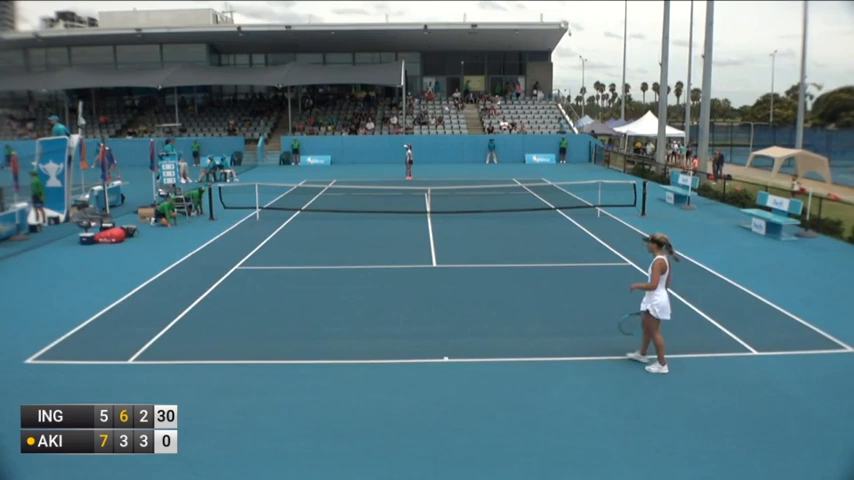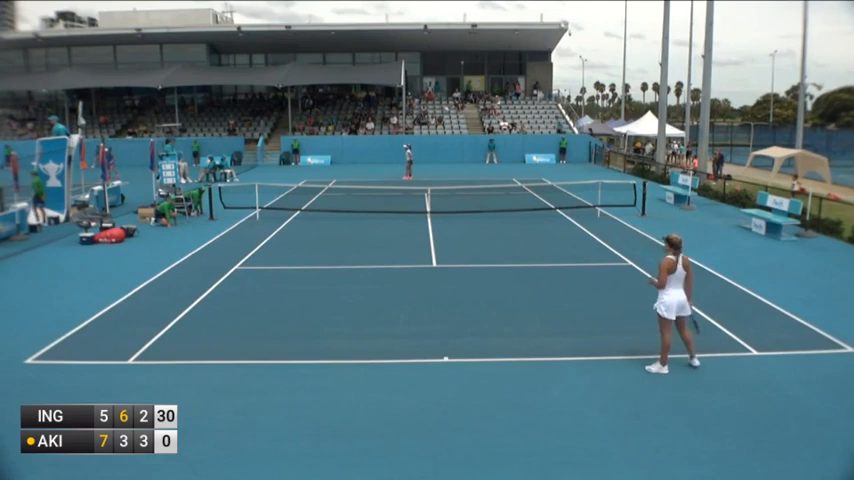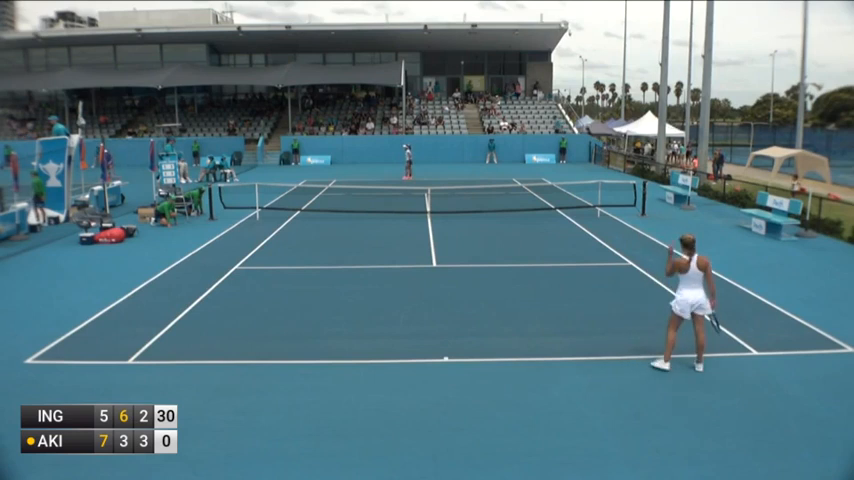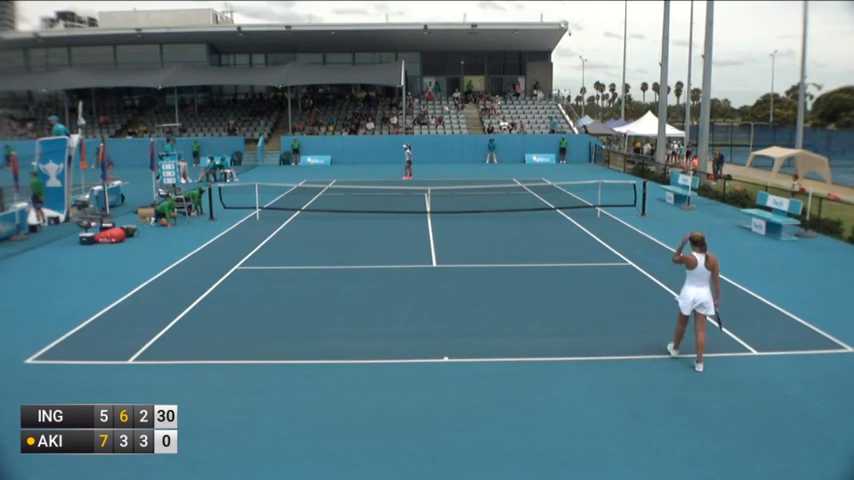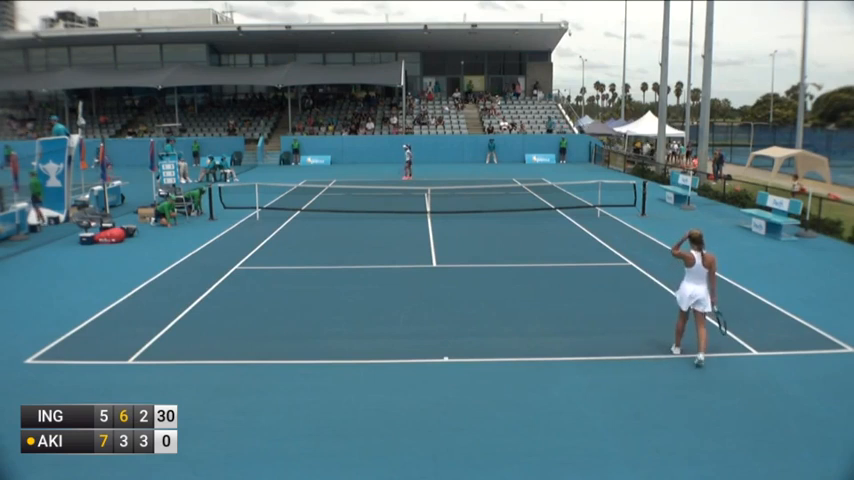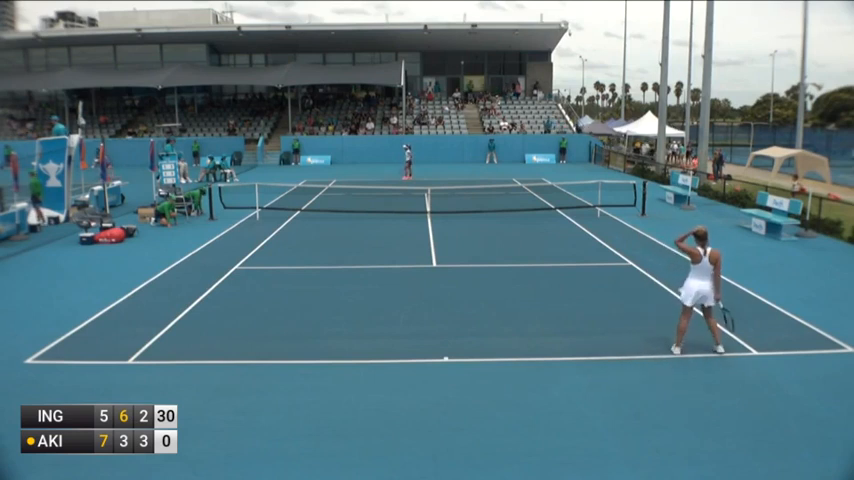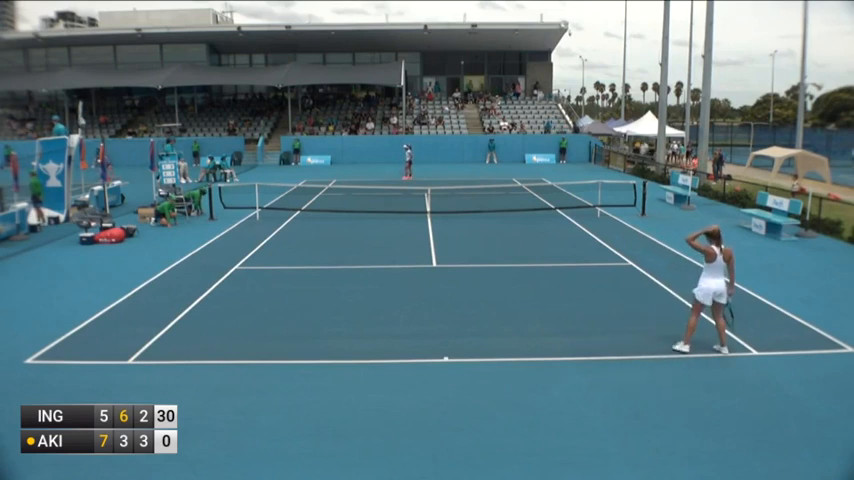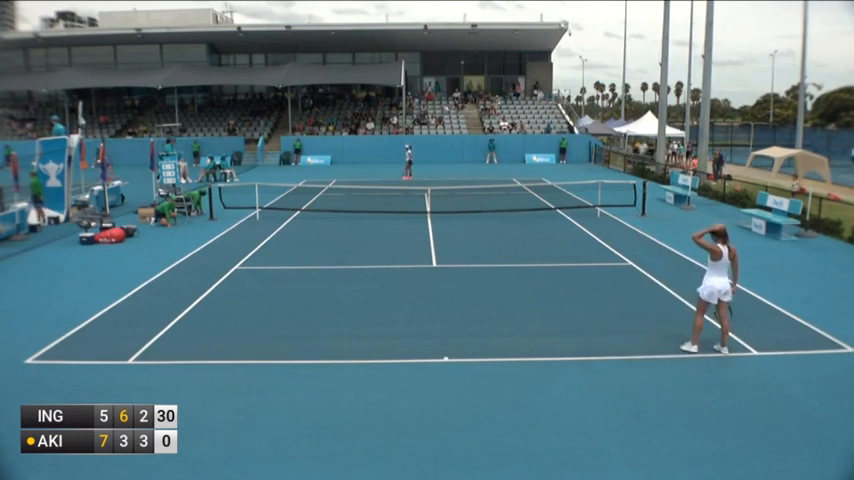
dt=0.3s
person 1, frame 1
left shoulder: (658, 262)
right shoulder: (664, 259)
left elbow: (653, 285)
right elbow: (667, 283)
left wrist: (636, 286)
left hip: (656, 300)
right hip: (660, 299)
left knee: (655, 332)
right knee: (647, 327)
left ankle: (662, 365)
right ankle: (642, 354)
person 1, frame 2
left shoulder: (665, 262)
right shoulder: (685, 260)
left elbow: (661, 285)
right elbow: (689, 283)
left wrist: (652, 281)
right wrist: (688, 299)
left hip: (667, 299)
right hip: (680, 297)
left knee: (665, 333)
right knee: (683, 330)
left ankle: (662, 365)
right ankle: (693, 358)
person 1, frame 3
left shoulder: (679, 262)
right shoulder: (704, 261)
left elbow: (668, 273)
right elbow: (710, 282)
left wrist: (670, 254)
right wrist: (713, 298)
left hip: (684, 298)
right hip: (700, 298)
left knee: (672, 329)
right knee: (699, 332)
left ankle: (665, 362)
right ankle: (699, 363)
person 1, frame 4
left shoulder: (688, 258)
right shoulder: (713, 259)
left elbow: (675, 259)
right elbow: (716, 281)
left wrist: (682, 244)
right wrist: (717, 297)
left hip: (689, 294)
right hip: (704, 296)
left knee: (681, 324)
right knee: (700, 330)
left ankle: (674, 349)
right ankle: (699, 363)
person 1, frame 5
left shoulder: (687, 256)
right shoulder: (710, 258)
left elbow: (673, 251)
right elbow: (712, 279)
left wrist: (683, 238)
right wrist: (713, 296)
left hip: (687, 290)
right hip: (702, 293)
left knee: (682, 320)
right knee: (700, 325)
left ankle: (677, 347)
right ankle: (701, 353)
person 1, frame 6
left shoulder: (693, 252)
right shoulder: (716, 254)
left elbow: (677, 242)
right elbow: (717, 275)
left wrist: (690, 232)
right wrist: (718, 292)
left hip: (692, 286)
right hip: (707, 288)
left knee: (684, 317)
right knee: (709, 317)
left ankle: (677, 347)
right ankle: (719, 345)
person 1, frame 7
left shoulder: (708, 251)
right shoulder: (729, 252)
left elbow: (689, 240)
right elbow: (731, 272)
left wrist: (703, 231)
right wrist: (731, 287)
left hip: (706, 286)
right hip: (720, 286)
left knee: (694, 315)
right knee: (719, 317)
left ankle: (685, 344)
right ankle: (723, 346)
person 1, frame 8
left shoulder: (714, 249)
right shoulder: (732, 250)
left elbow: (695, 237)
right elbow: (735, 270)
left wrist: (709, 229)
right wrist: (734, 285)
left hip: (710, 285)
right hip: (724, 284)
left knee: (699, 315)
right knee: (723, 316)
left ankle: (693, 344)
right ankle: (723, 346)
